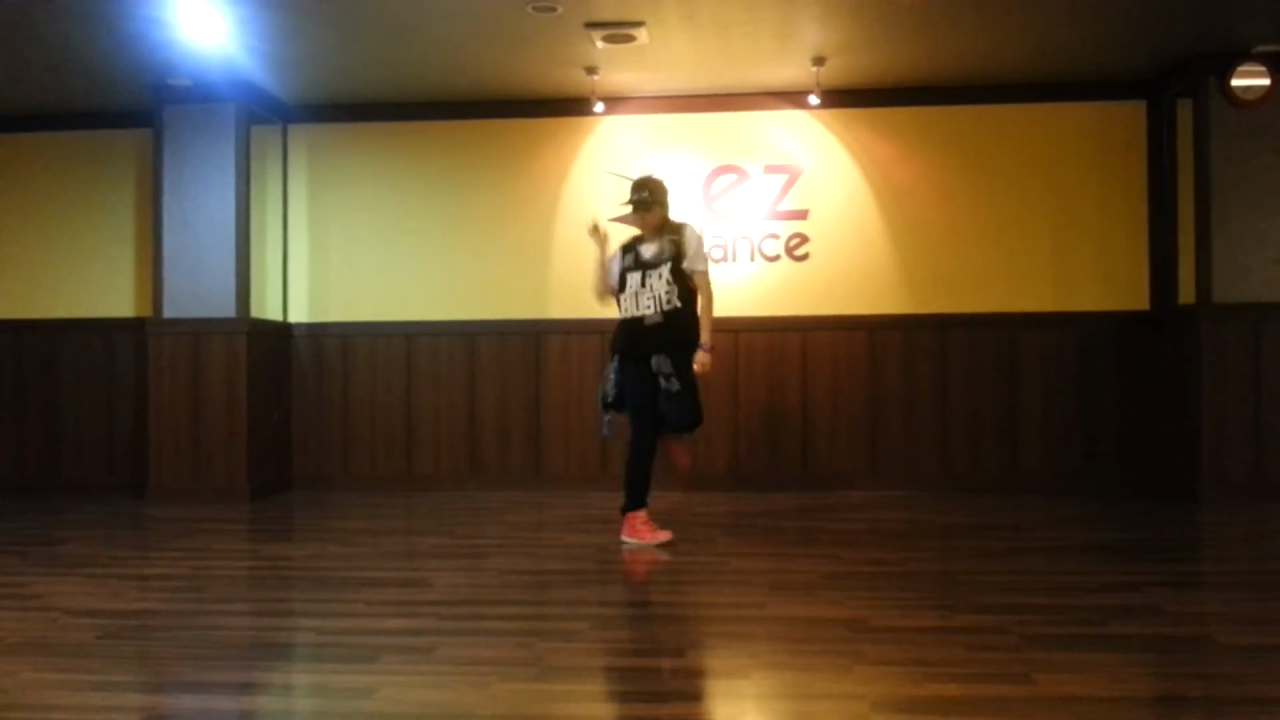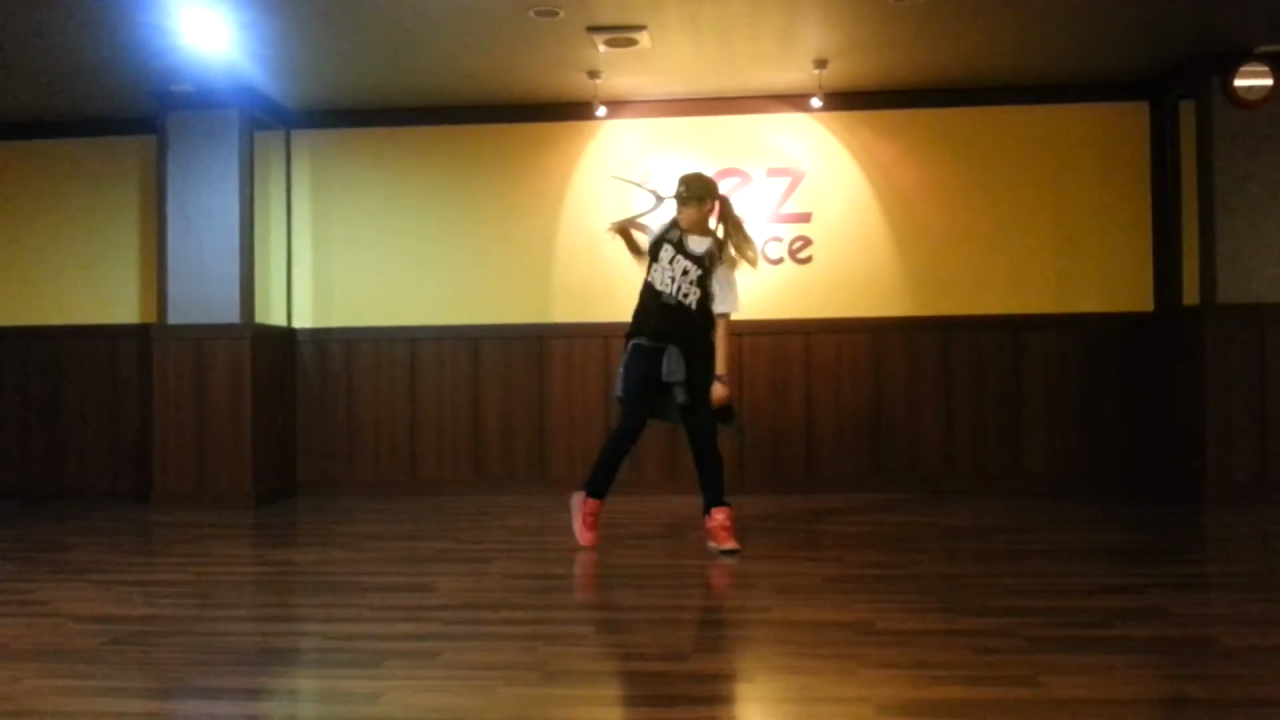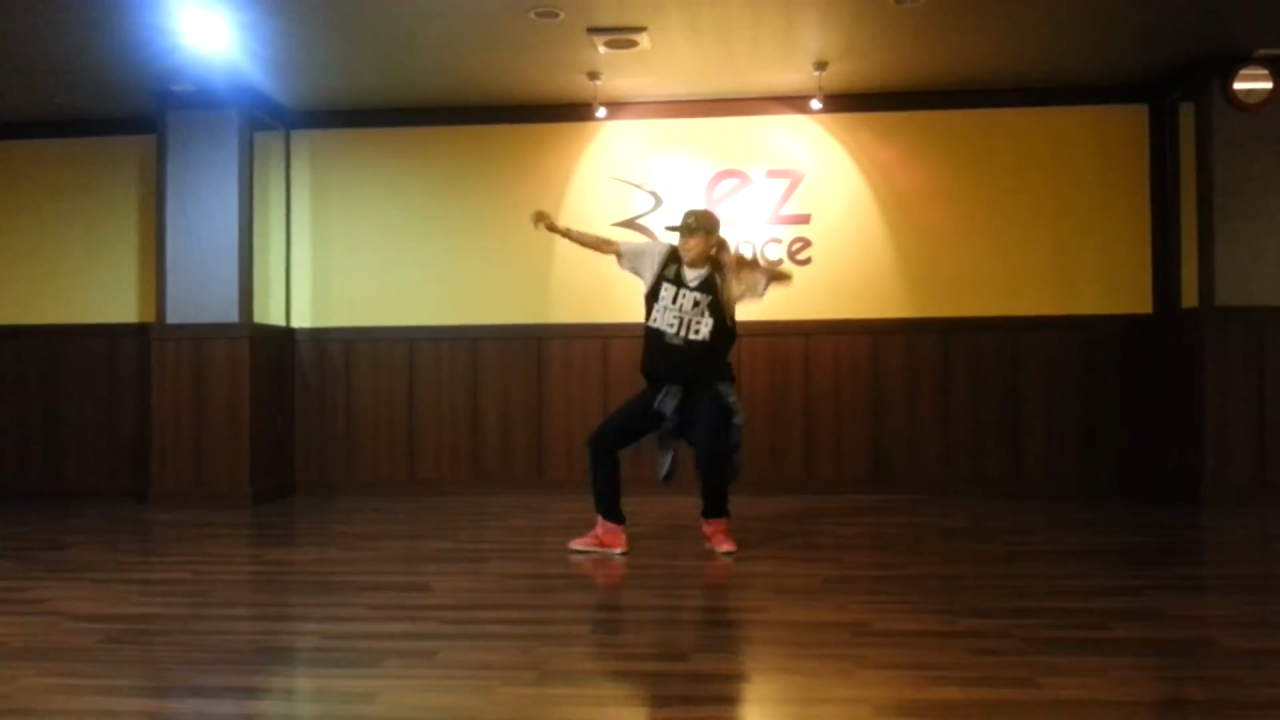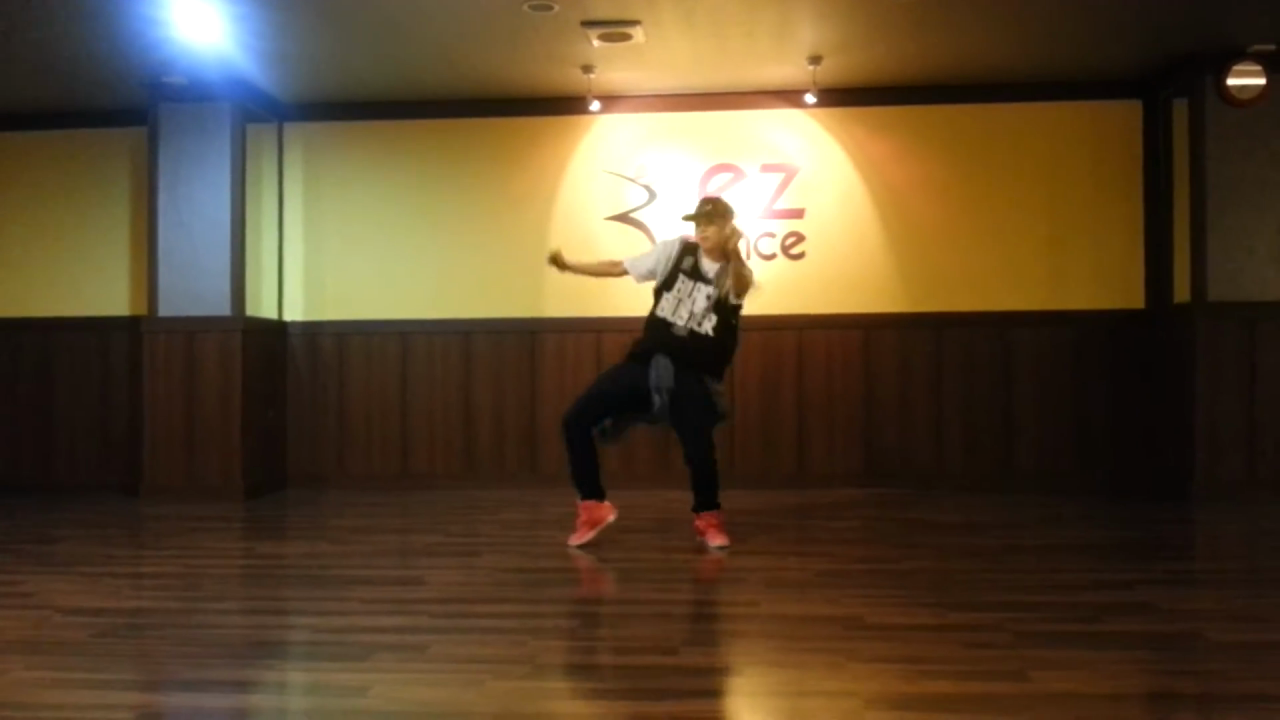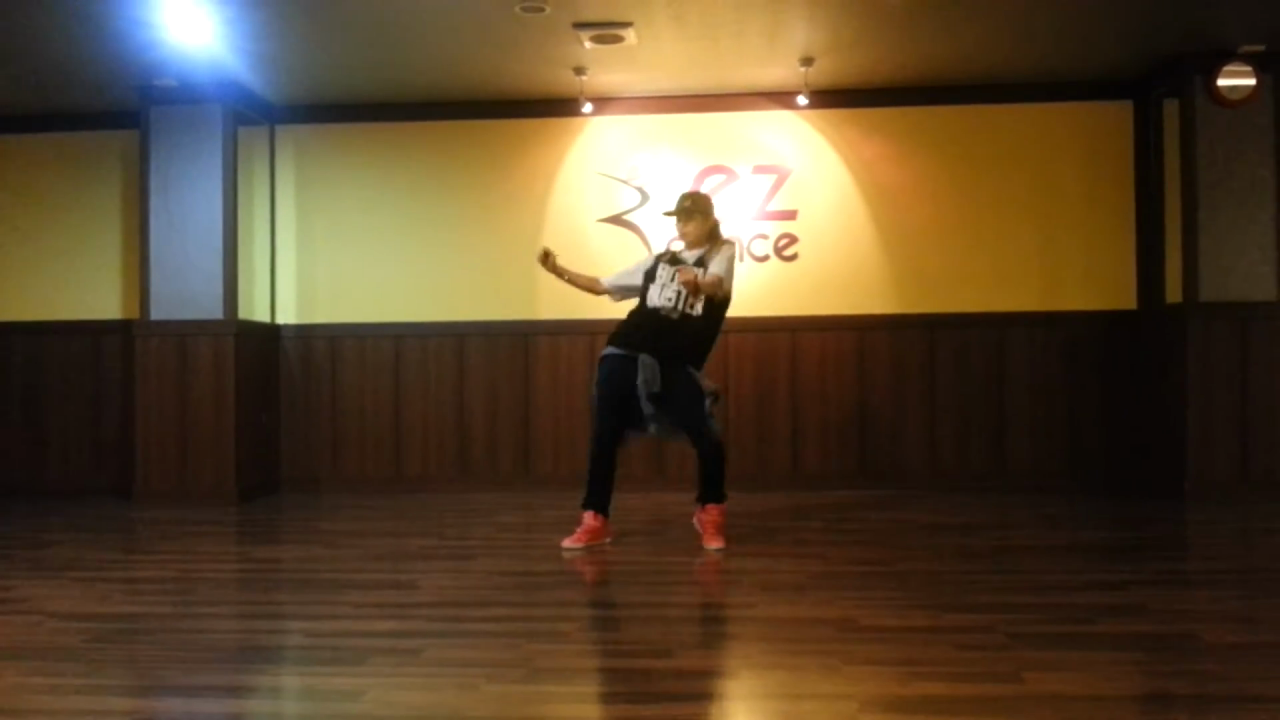
dt=0.5s
person 1, frame 1
left shoulder: (685, 238)
right shoulder: (625, 252)
left elbow: (704, 291)
right elbow: (604, 296)
left wrist: (705, 345)
right wrist: (603, 254)
left hip: (677, 350)
right hip: (634, 353)
left knee: (687, 418)
right knee: (643, 433)
left ankle: (668, 430)
right ankle: (637, 519)
person 1, frame 2
left shoulder: (720, 258)
right shoulder: (669, 230)
left elbow: (722, 322)
right elbow: (645, 257)
left wrist: (721, 377)
right wrist: (627, 235)
left hip: (692, 356)
right hip: (648, 346)
left knee: (704, 439)
right knee: (628, 427)
left ankle: (718, 521)
right ankle: (590, 502)
person 1, frame 3
left shoulder: (727, 277)
right shoulder: (660, 257)
left elbow: (782, 276)
right elbow: (610, 246)
left wrist: (751, 267)
right wrist: (559, 229)
left hip: (706, 389)
right hip: (660, 386)
left knee: (712, 457)
right knee: (600, 441)
left ankle: (716, 526)
right ankle: (609, 530)
person 1, frame 4
left shoulder: (734, 273)
right shoulder: (675, 251)
left elbow: (743, 286)
right elbow: (621, 268)
left wrist: (734, 251)
right wrist: (568, 266)
left hip: (691, 377)
right hip: (644, 362)
left knee: (699, 450)
right knee: (575, 421)
left ankle: (708, 520)
right ankle: (594, 508)
person 1, frame 5
left shoulder: (723, 252)
right shoulder: (658, 261)
left elbow: (714, 285)
right elbow: (603, 288)
left wrist: (695, 284)
right wrist: (557, 270)
left hip: (677, 365)
right hip: (626, 355)
left knee: (709, 442)
right knee: (604, 440)
left ankle: (710, 516)
right ankle: (594, 521)
